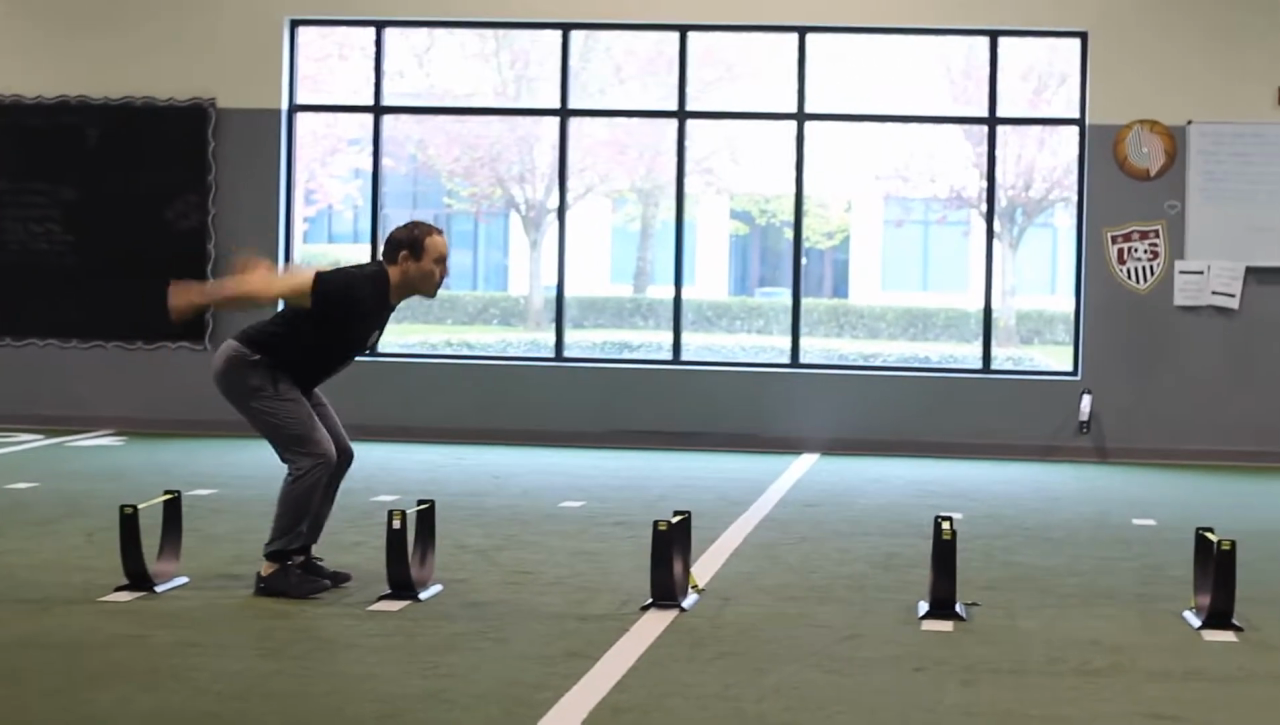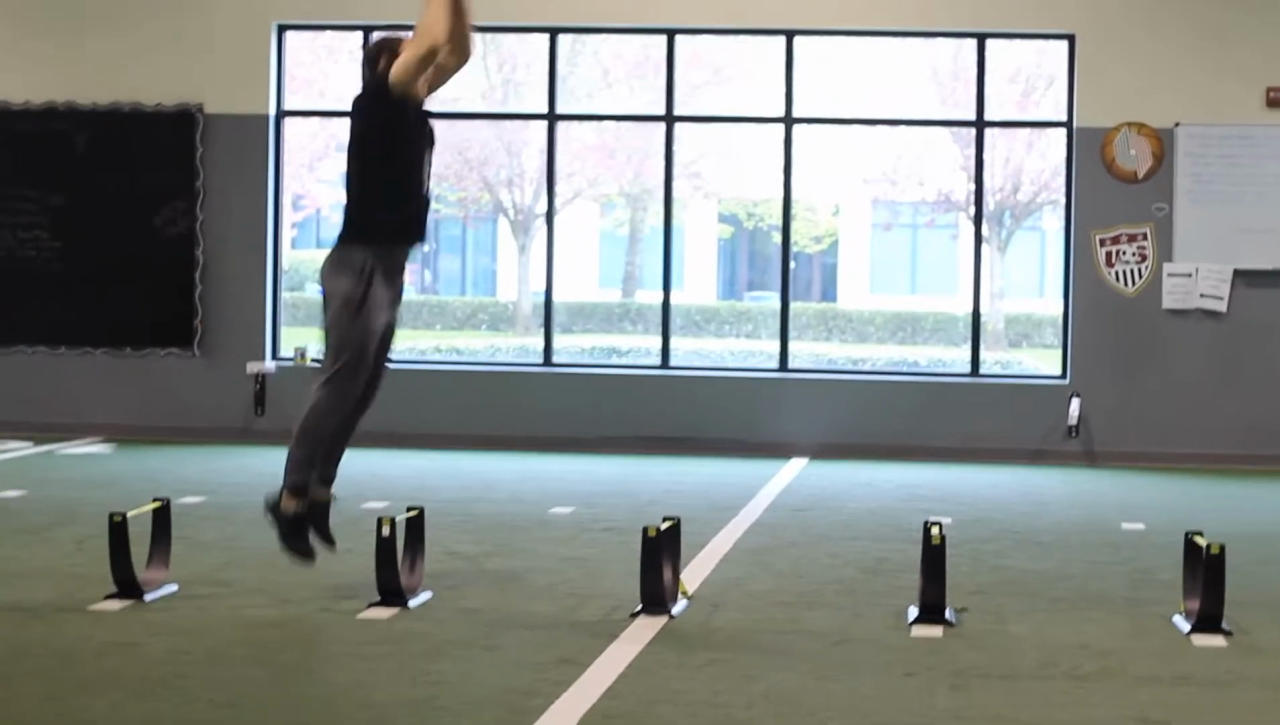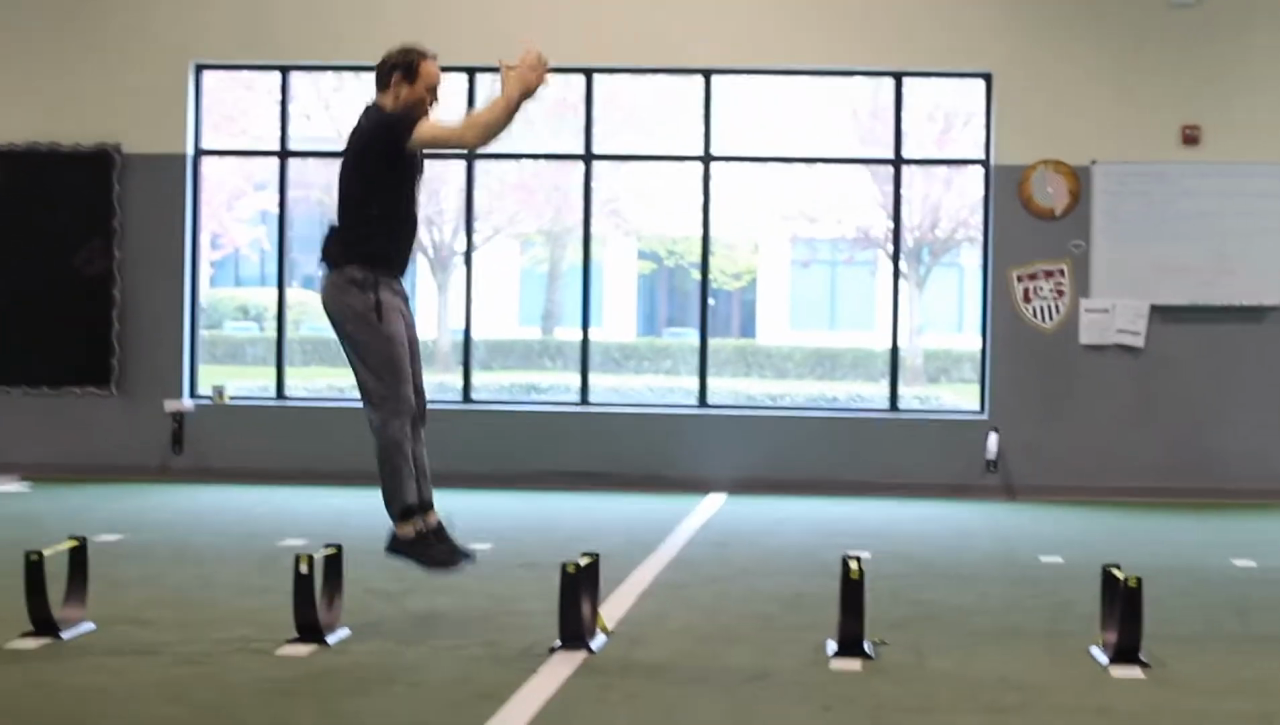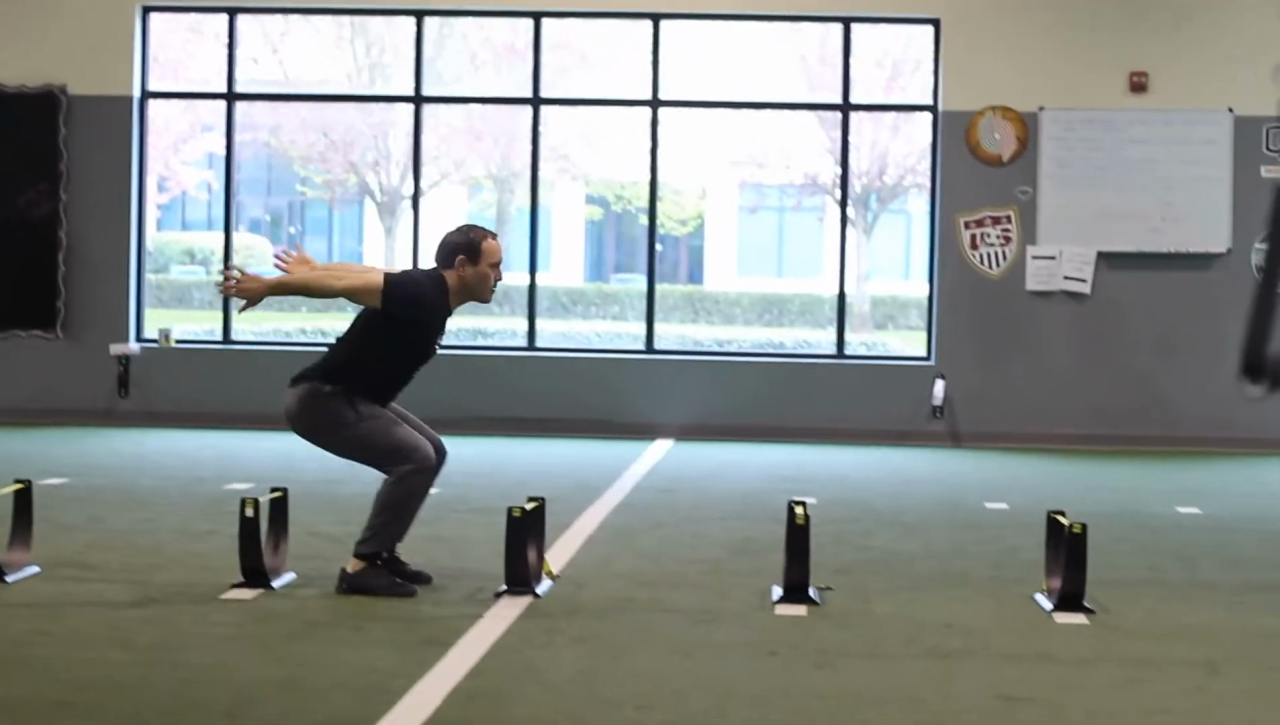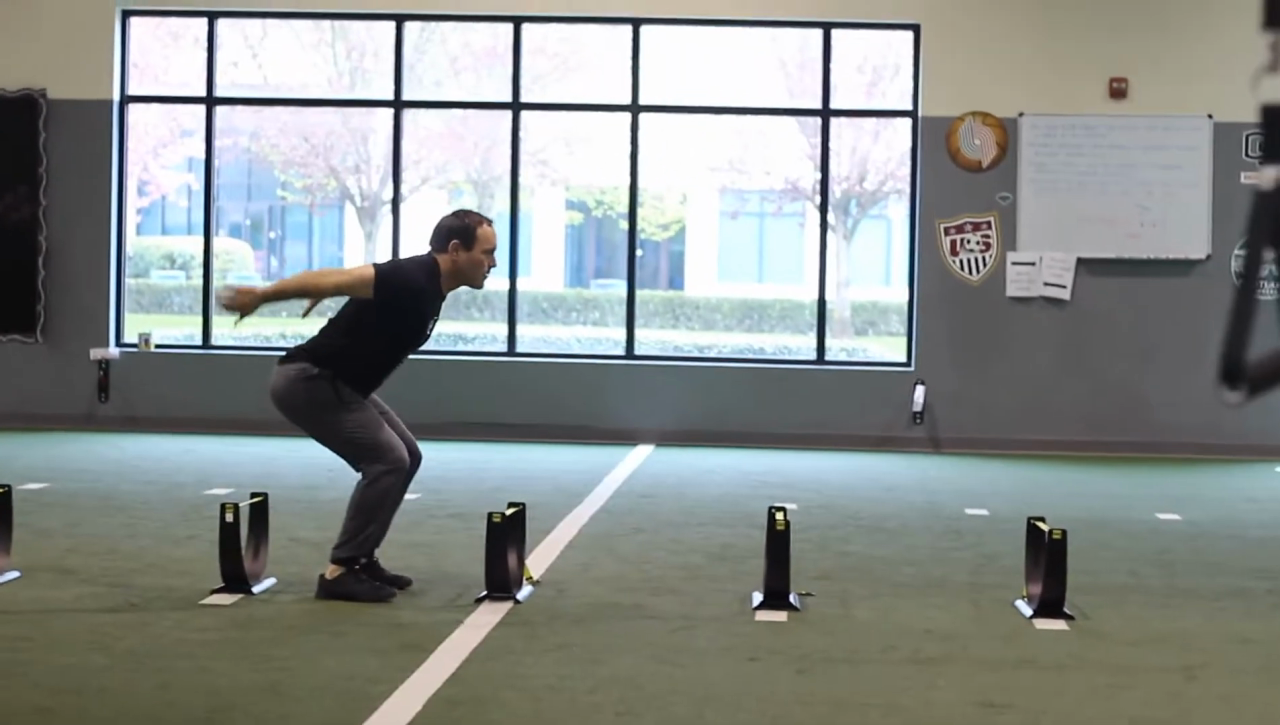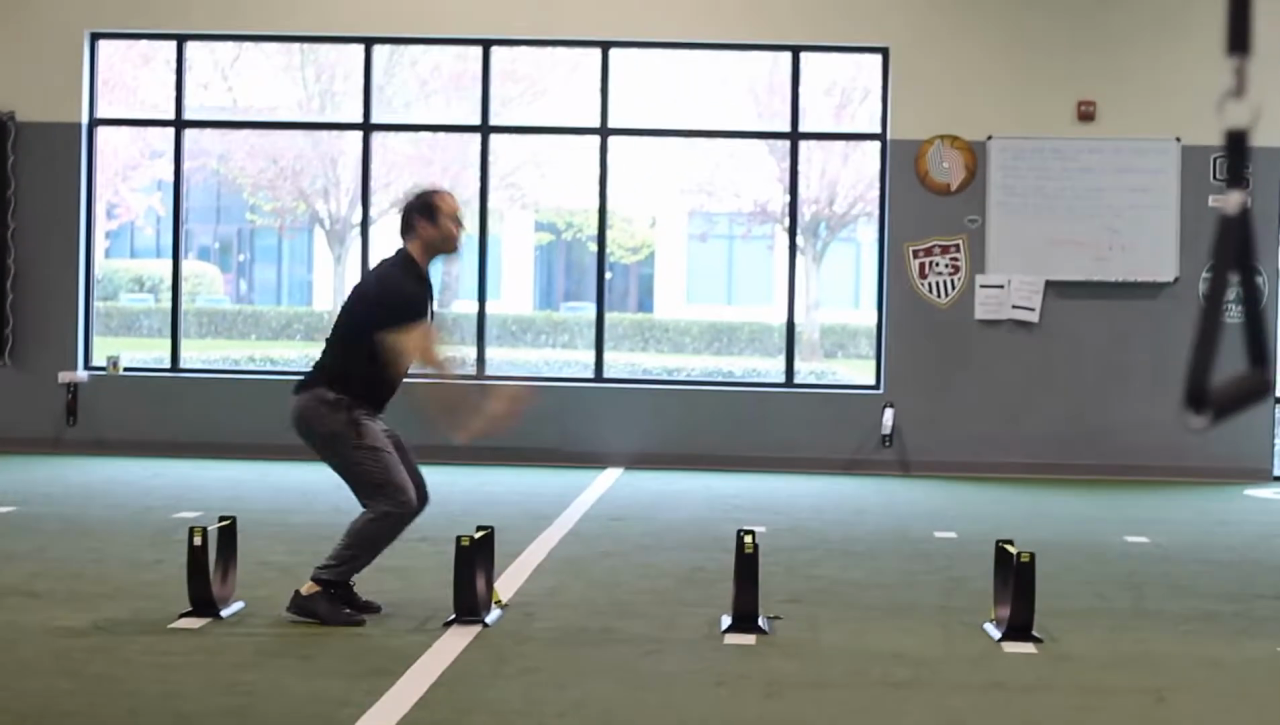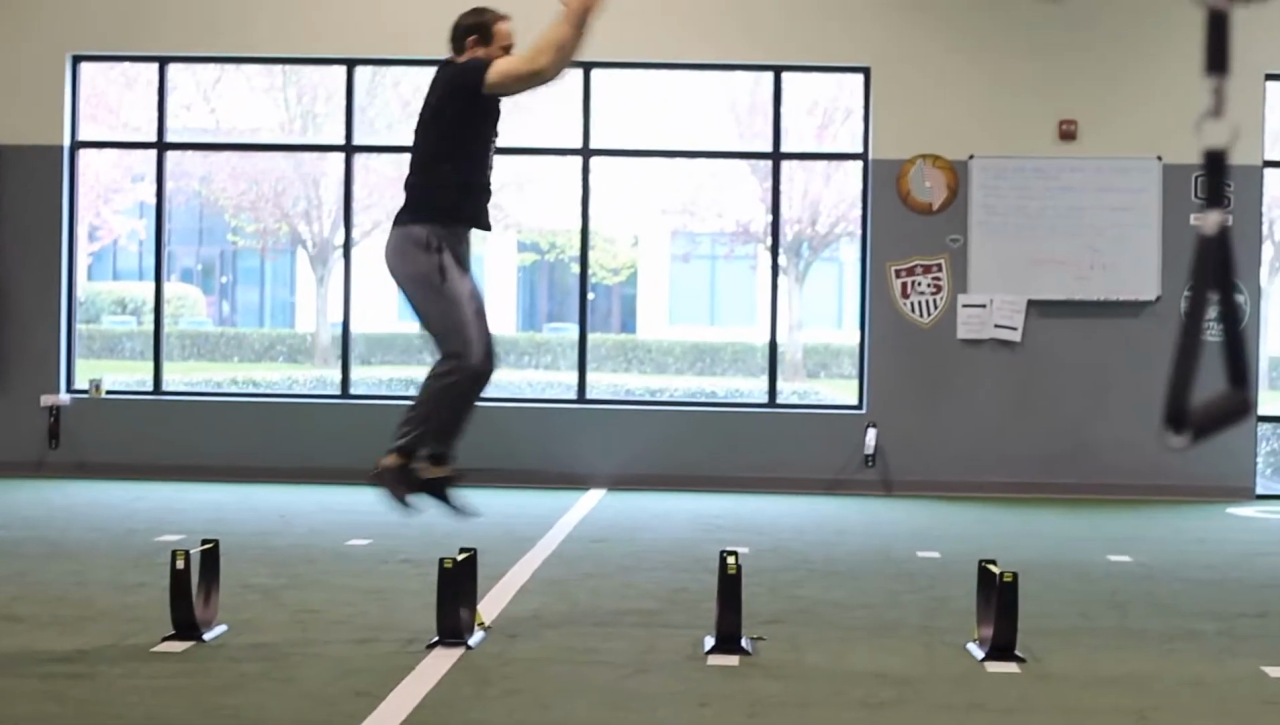
dt=0.4s
person 1, frame 1
left shoulder: (383, 295)
right shoulder: (357, 289)
right elbow: (272, 288)
left wrist: (263, 270)
right wrist: (200, 297)
left hip: (283, 373)
right hip: (249, 366)
left knee: (338, 455)
right knee: (315, 456)
left ankle: (299, 555)
right ankle: (276, 566)
person 1, frame 2
left shoulder: (406, 114)
right shoulder: (379, 104)
left elbow: (455, 55)
left hip: (384, 271)
right hip: (360, 268)
left knee: (358, 391)
right knee: (341, 386)
left ankle: (314, 491)
right ankle: (295, 498)
person 1, frame 3
left shoulder: (396, 130)
right shoulder: (382, 125)
left elbow: (473, 134)
right elbow: (468, 136)
left wrist: (516, 93)
right wrist: (514, 89)
left hip: (383, 286)
right hip: (360, 285)
left knee: (409, 408)
right knee: (394, 407)
left ankle: (422, 521)
right ankle: (410, 525)
person 1, frame 4
left shoulder: (433, 296)
right shoulder: (418, 293)
left elbow: (356, 272)
right elbow: (342, 283)
left wrist: (310, 268)
right wrist: (267, 287)
left hip: (348, 396)
right hip: (321, 399)
left knee: (431, 453)
right knee: (416, 459)
left ankle: (380, 554)
right ankle: (362, 566)
person 1, frame 5
left shoulder: (429, 285)
right shoulder: (412, 281)
left elbow: (339, 280)
right elbow: (332, 280)
right wrist: (260, 298)
left hip: (337, 382)
right hip: (308, 381)
left knee: (405, 457)
right knee: (388, 461)
left ankle: (360, 560)
right ankle: (341, 571)
person 1, frame 6
left shoulder: (411, 279)
right shoulder: (399, 287)
left elbow: (425, 349)
right elbow: (411, 360)
left wrist: (478, 405)
right wrist: (468, 413)
left hip: (351, 403)
right hip: (330, 404)
left knee: (412, 496)
right knee: (395, 499)
left ankle: (333, 584)
right ankle: (316, 590)
person 1, frame 7
left shoulder: (474, 86)
right shoulder: (458, 78)
left elbow: (545, 67)
right elbow: (541, 63)
left hip: (443, 244)
right hip: (422, 243)
left knee: (476, 361)
right knee: (465, 357)
left ankle: (431, 465)
right ankle: (401, 460)
